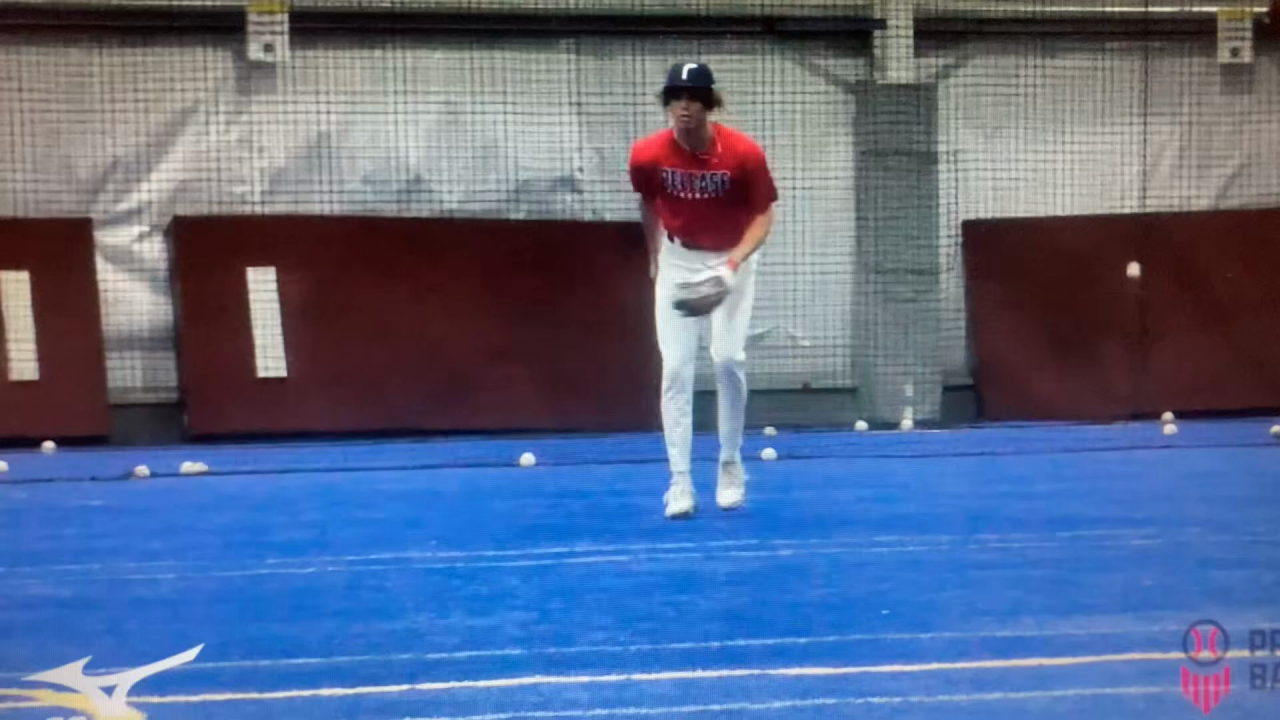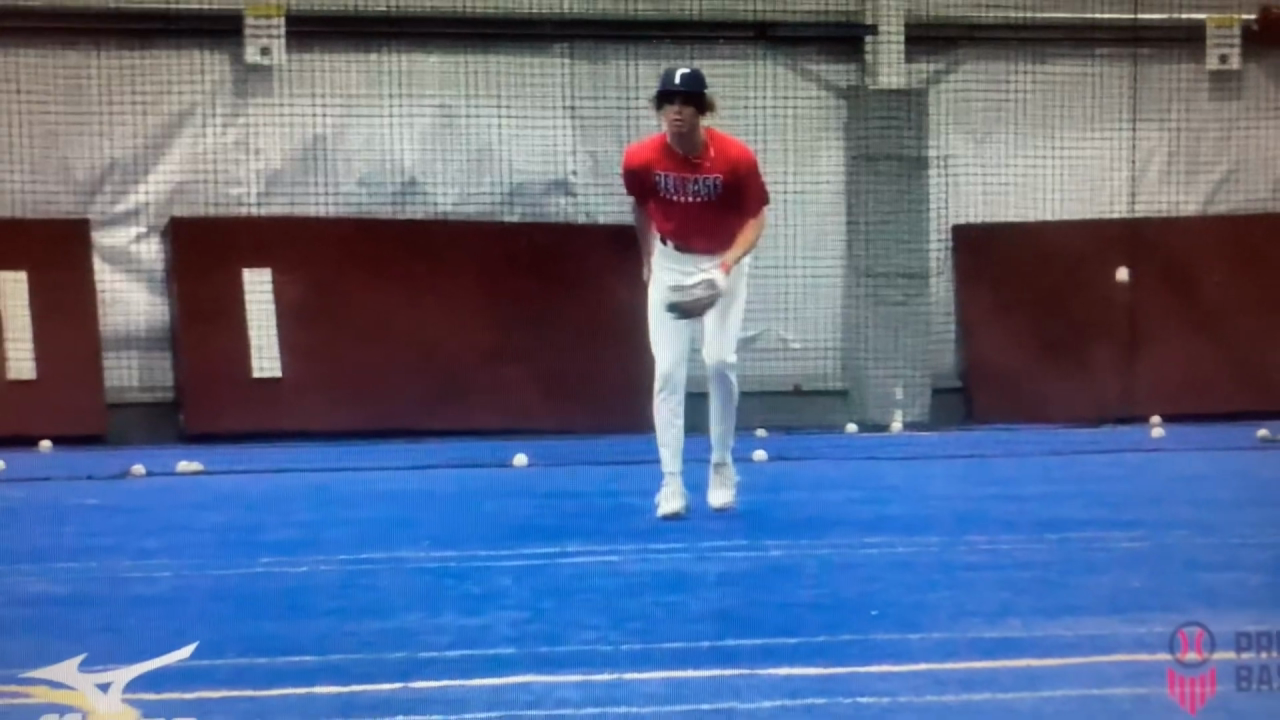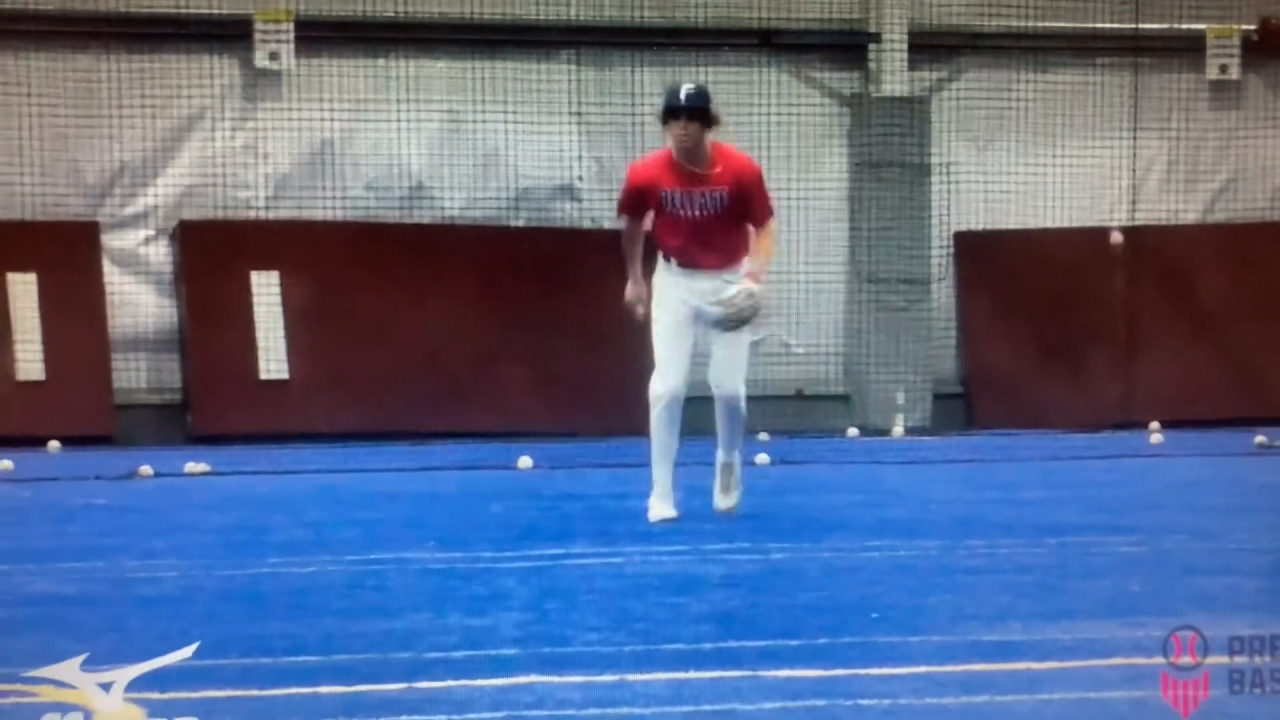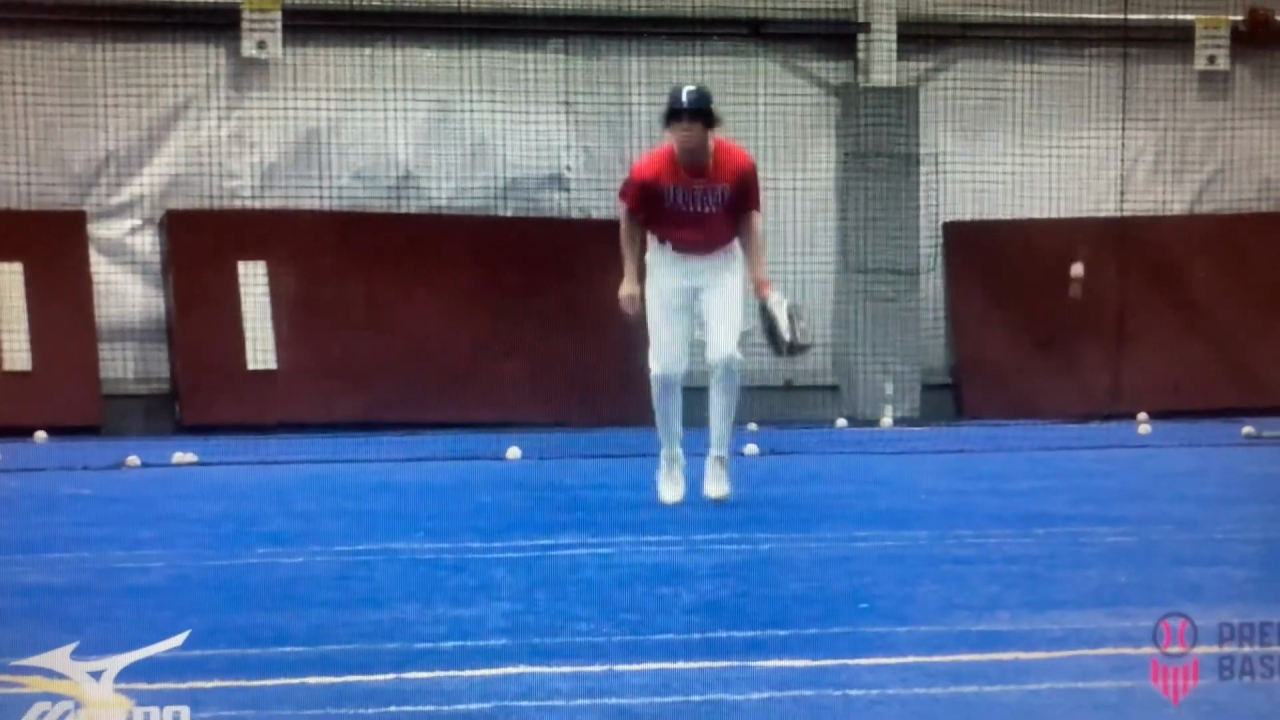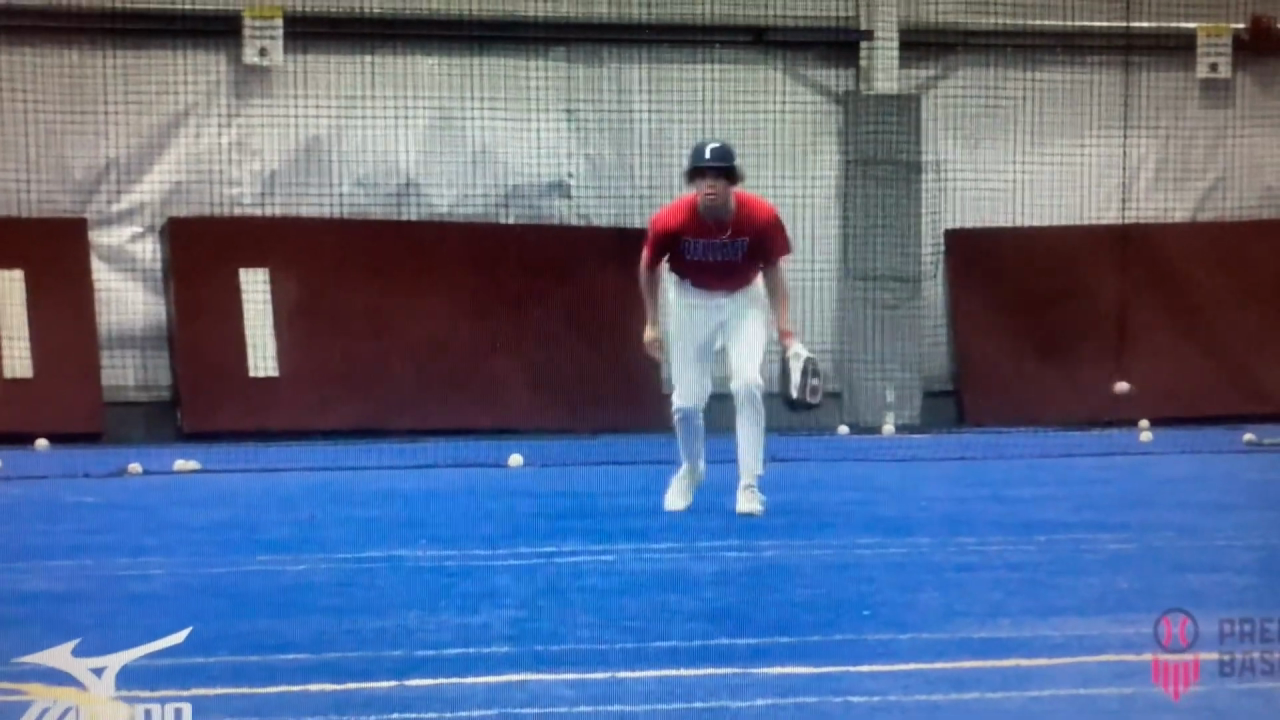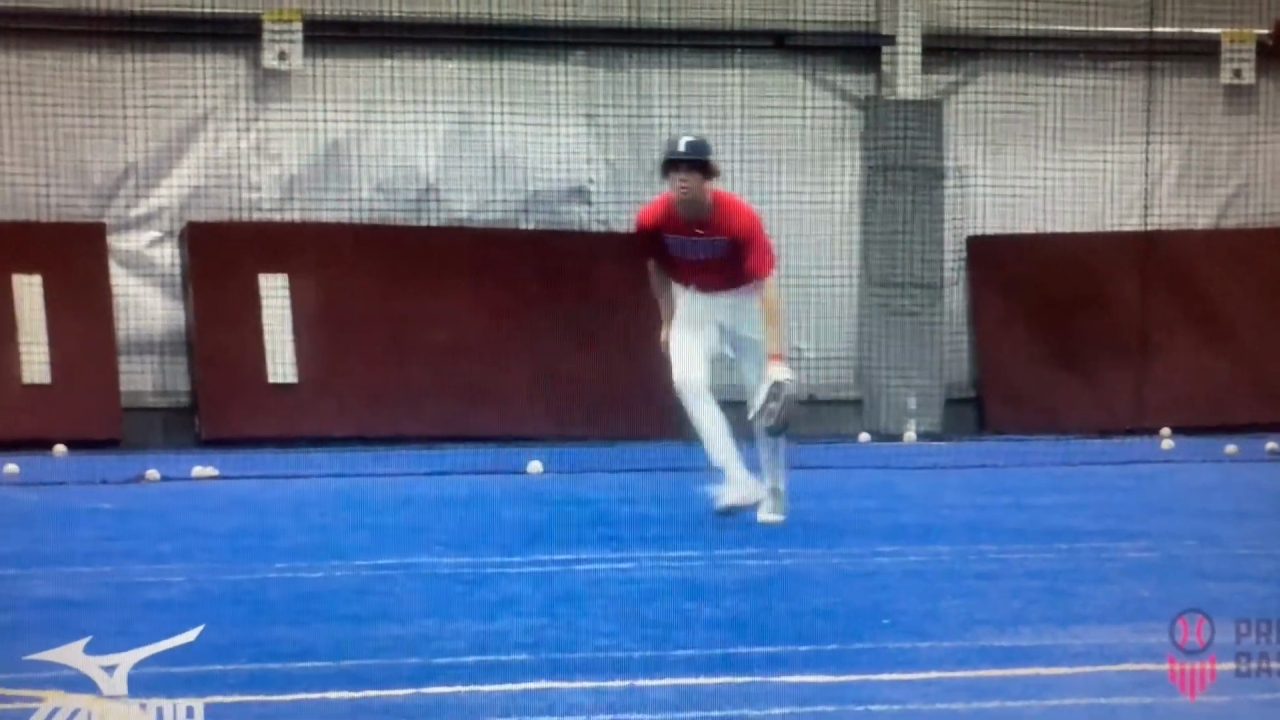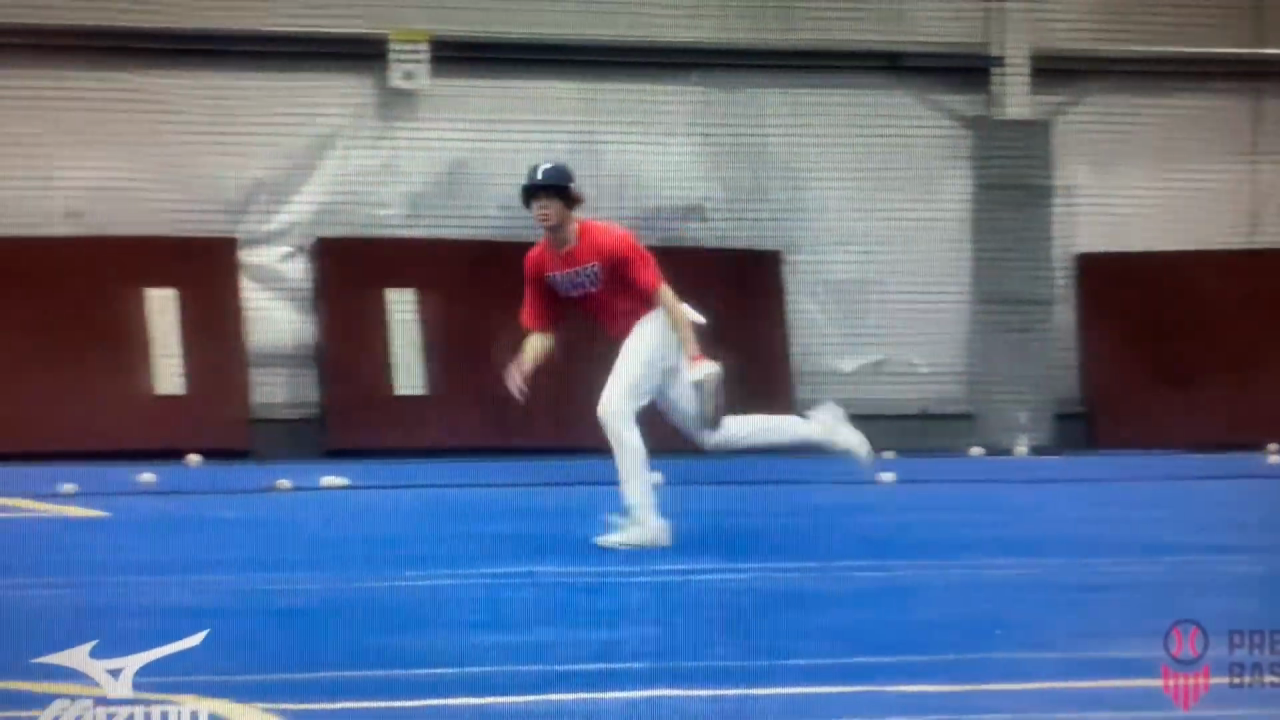
dt=0.5s
person 1, frame 1
left shoulder: (745, 152)
right shoulder: (647, 154)
left elbow: (763, 215)
left wrist: (733, 264)
right wrist: (656, 258)
left hip: (732, 261)
right hip: (677, 261)
left knee: (728, 360)
right knee: (676, 368)
left ankle: (731, 466)
right ankle: (680, 481)
person 1, frame 2
left shoulder: (736, 157)
right shoulder: (640, 158)
left elbow: (755, 220)
left wrist: (725, 267)
right wrist: (648, 261)
left hip: (724, 263)
right hip: (670, 264)
left knee: (719, 361)
right knee: (668, 371)
left ankle: (722, 467)
right ankle: (671, 482)
person 1, frame 3
left shoulder: (742, 171)
right shoulder: (645, 174)
left elbow: (763, 227)
right elbow: (631, 222)
left wrist: (753, 276)
right wrist: (634, 278)
left hip: (728, 284)
right hip: (675, 282)
left knee: (729, 391)
right knee: (667, 387)
left ankle: (728, 473)
right ankle: (662, 491)
person 1, frame 4
left shoulder: (739, 164)
right shoulder: (648, 170)
left elbow: (747, 220)
right elbow: (630, 218)
left wrist: (760, 280)
right wrist: (630, 277)
left hip: (720, 264)
right hip: (666, 265)
left knee: (724, 357)
right knee: (665, 369)
left ankle: (717, 460)
right ankle: (671, 460)
person 1, frame 5
left shoulder: (761, 216)
right shoulder: (670, 220)
left elbow: (773, 272)
right elbow: (649, 266)
left wrist: (786, 333)
right wrist: (651, 323)
left hip: (745, 298)
right hip: (690, 301)
left knee: (747, 384)
right knee: (686, 401)
left ankle: (748, 486)
right ankle: (690, 470)
person 1, frame 6
left shoulder: (740, 216)
right shoulder: (652, 217)
left elbow: (766, 286)
left wrist: (776, 358)
right wrist: (667, 323)
left hip: (744, 299)
right hip: (693, 302)
left knee: (766, 401)
right knee: (688, 381)
left ankle: (773, 492)
right ankle: (739, 481)
person 1, frame 7
left shoulder: (610, 240)
right shoulder: (537, 263)
left elbow: (662, 294)
right elbow: (542, 332)
left wrist: (696, 358)
right wrist: (523, 368)
left hip: (661, 326)
right hip: (639, 337)
left knee: (612, 409)
right knee: (710, 435)
left ankle: (646, 522)
right ankle: (821, 425)
